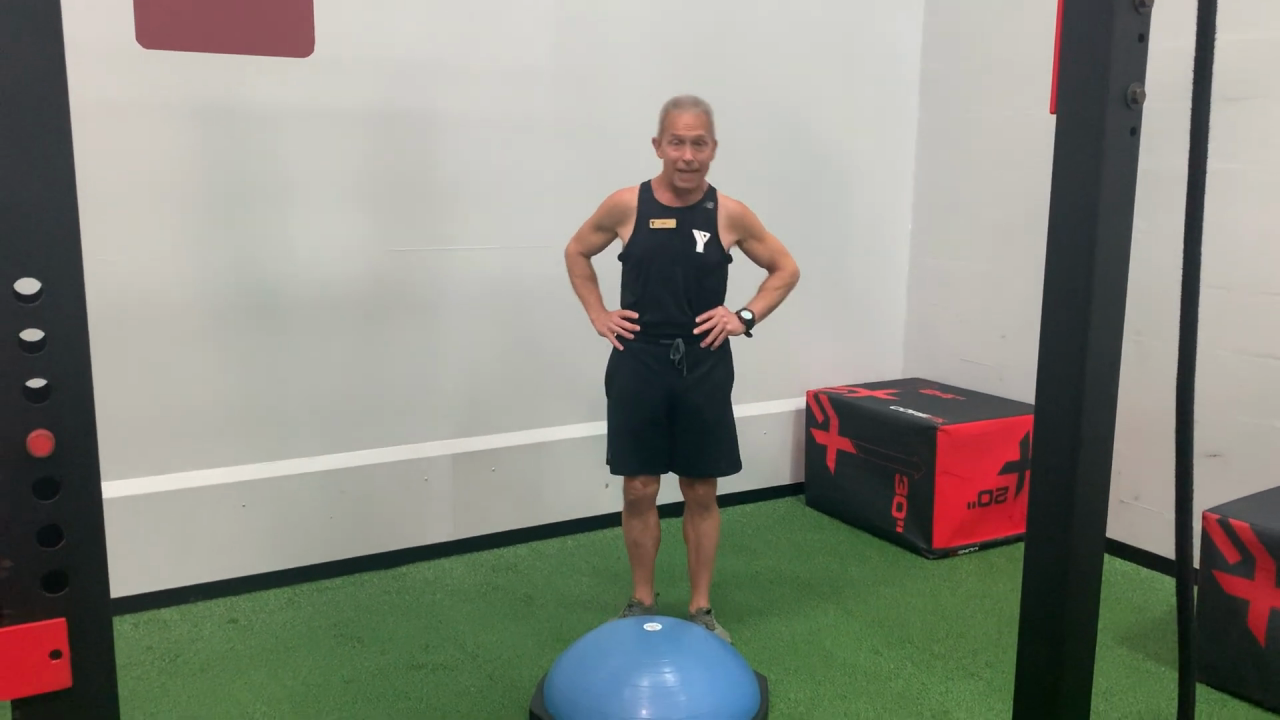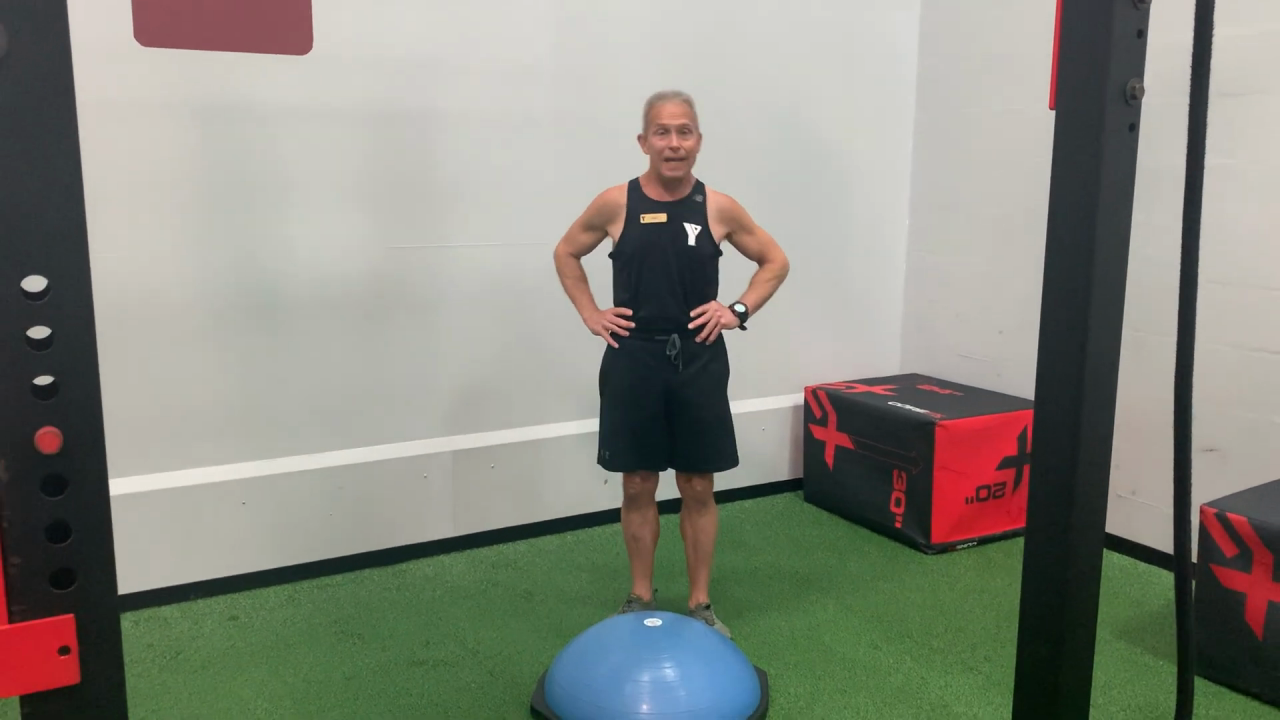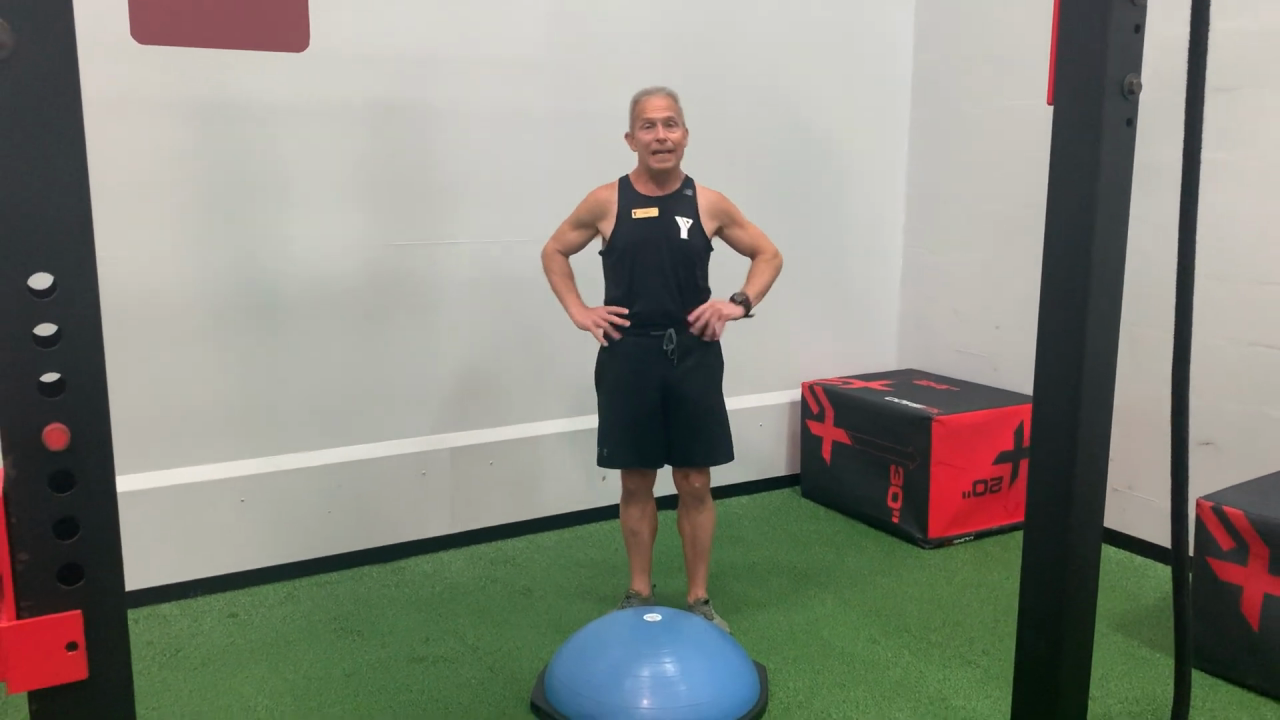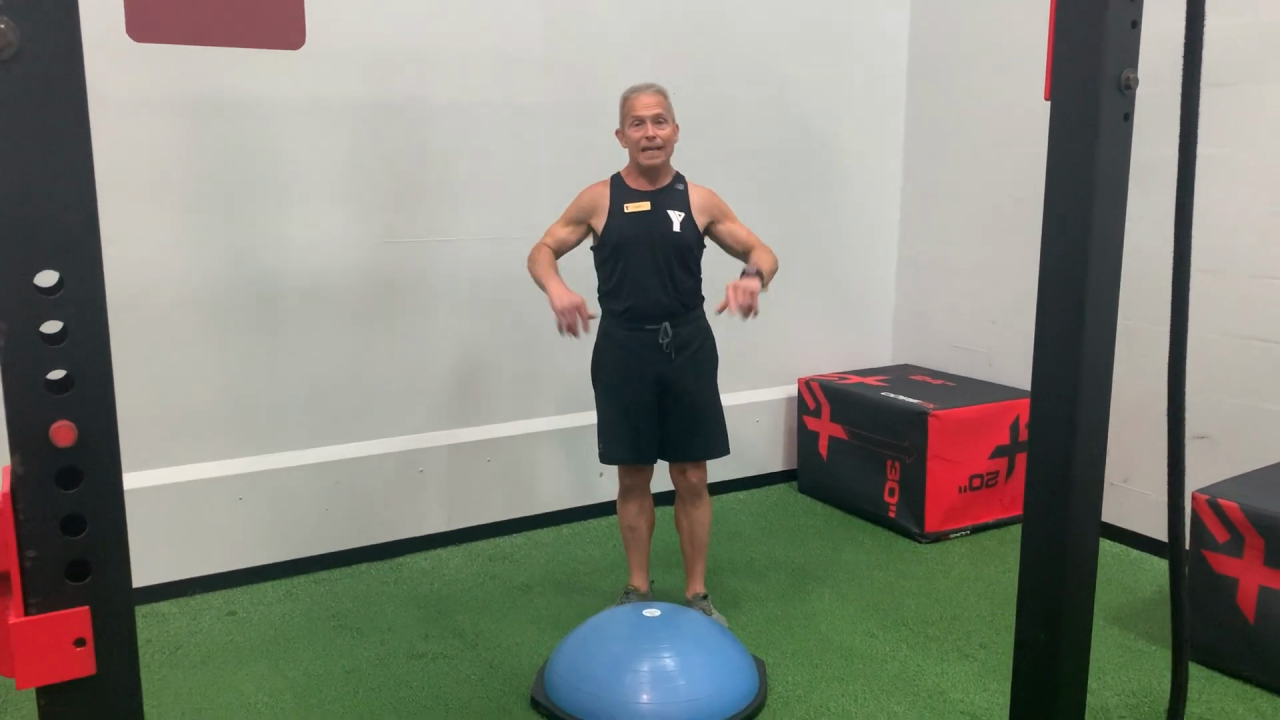
dt=0.1s
person 1, frame 1
left shoulder: (730, 214)
right shoulder: (625, 205)
left elbow: (785, 269)
right elbow: (576, 252)
left wrist: (745, 318)
right wrist: (598, 314)
left hip: (703, 366)
right hip: (637, 363)
left knee: (701, 492)
right knee: (638, 491)
left ankle: (701, 608)
right ankle: (641, 601)
person 1, frame 2
left shoulder: (719, 207)
right shoulder: (615, 203)
left elbow: (775, 261)
right elbow: (566, 254)
left wrist: (736, 309)
right wrist: (591, 313)
left hip: (699, 359)
right hip: (633, 359)
left knee: (698, 487)
right knee: (638, 486)
left ankle: (700, 603)
right ankle: (640, 597)
person 1, frame 3
left shoulder: (709, 203)
right shoulder: (606, 201)
left elbow: (767, 254)
right elbow: (554, 252)
left wrist: (740, 302)
right wrist: (578, 310)
left hip: (694, 355)
right hip: (628, 355)
left knee: (695, 483)
right knee: (636, 481)
left ankle: (699, 598)
right ankle: (639, 592)
person 1, frame 4
left shoulder: (700, 198)
right shoulder: (599, 198)
left elbow: (761, 255)
right elbow: (540, 255)
left wrist: (753, 277)
right wrist: (556, 290)
left hip: (688, 346)
right hip: (623, 349)
left knee: (691, 476)
right knee: (633, 477)
left ankle: (697, 593)
right ankle: (637, 588)
